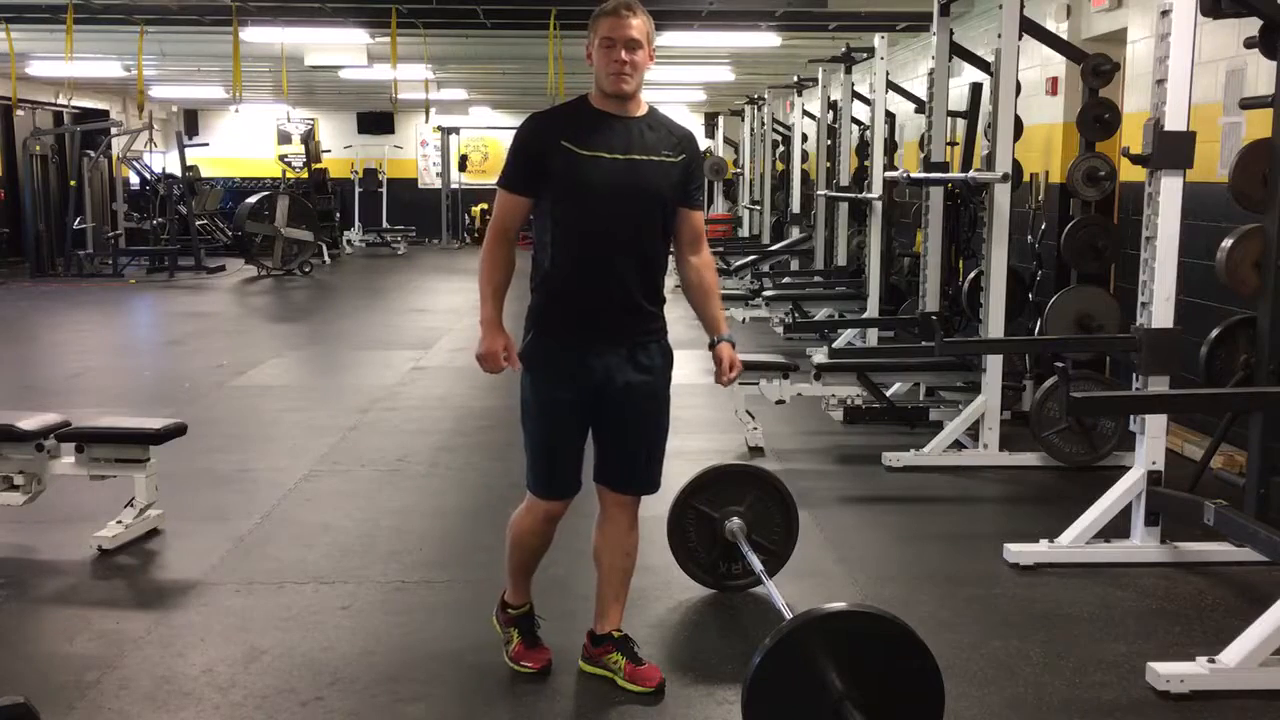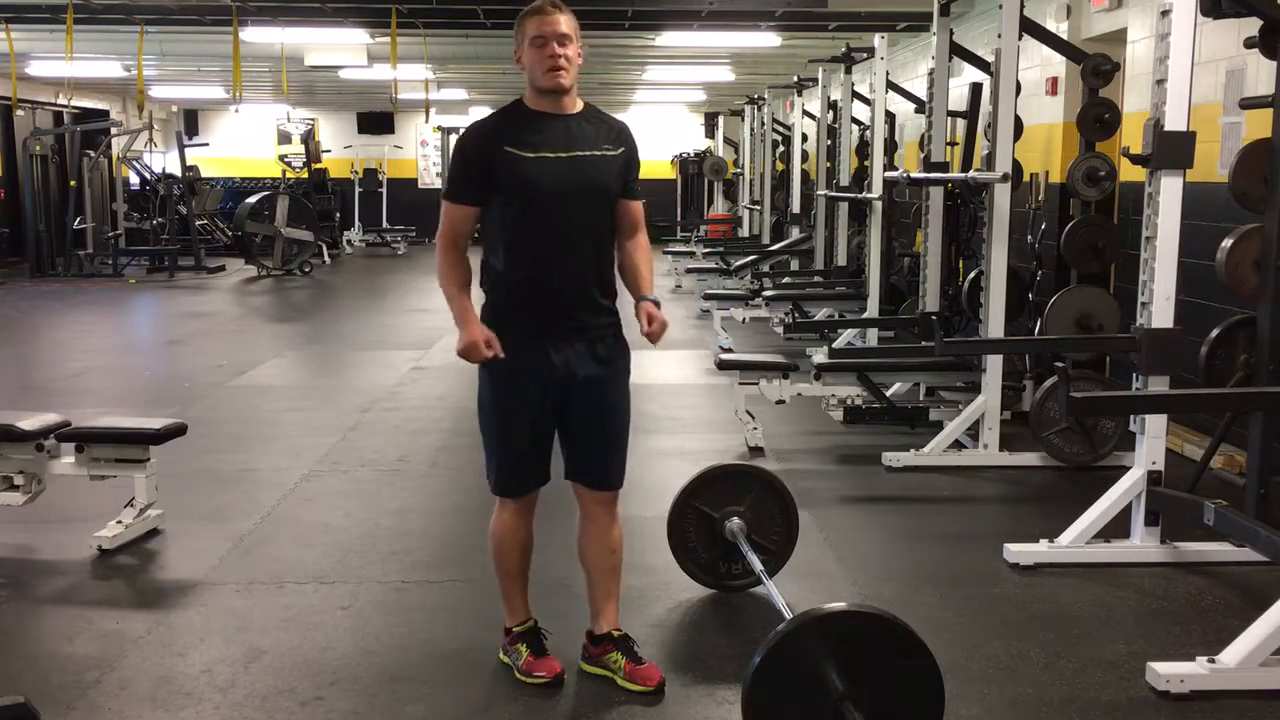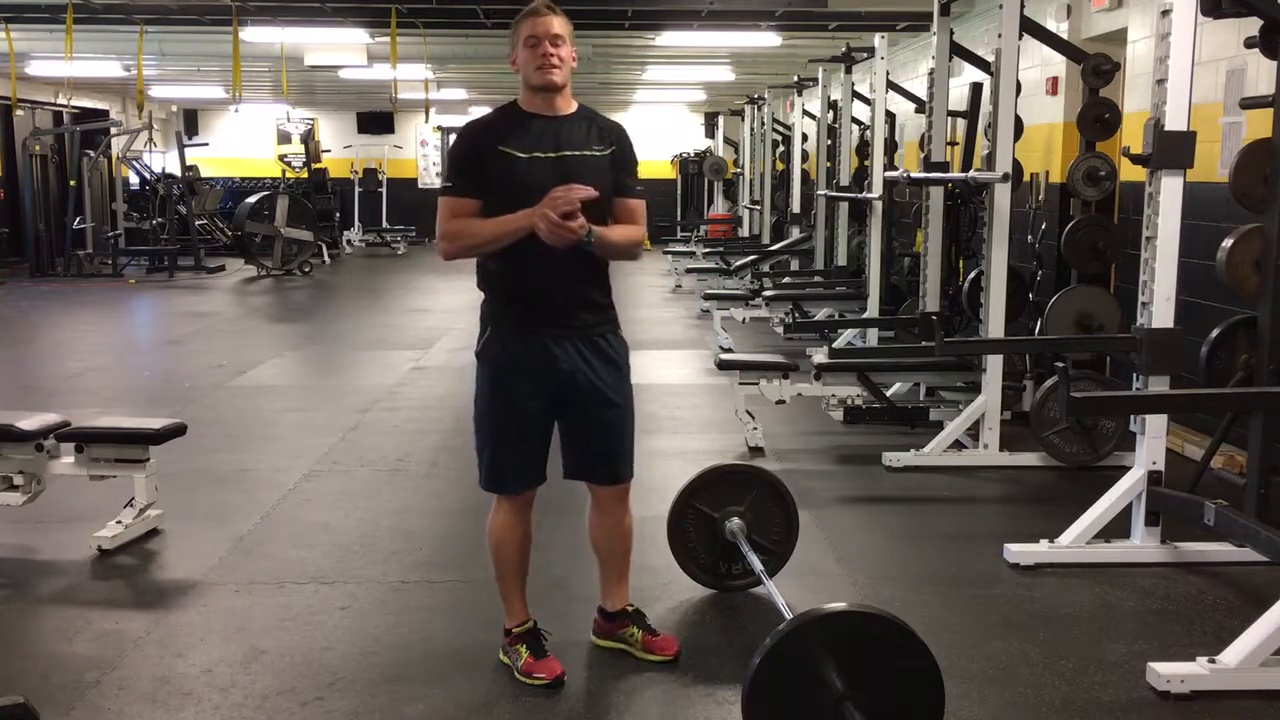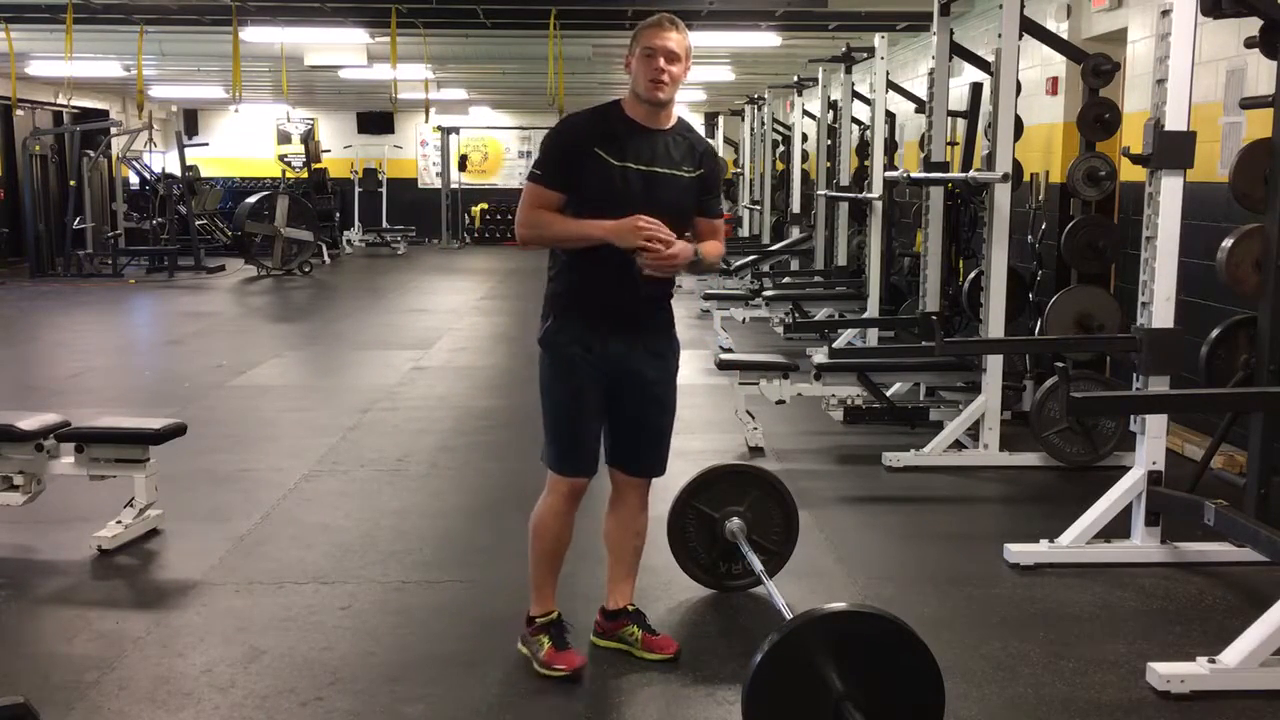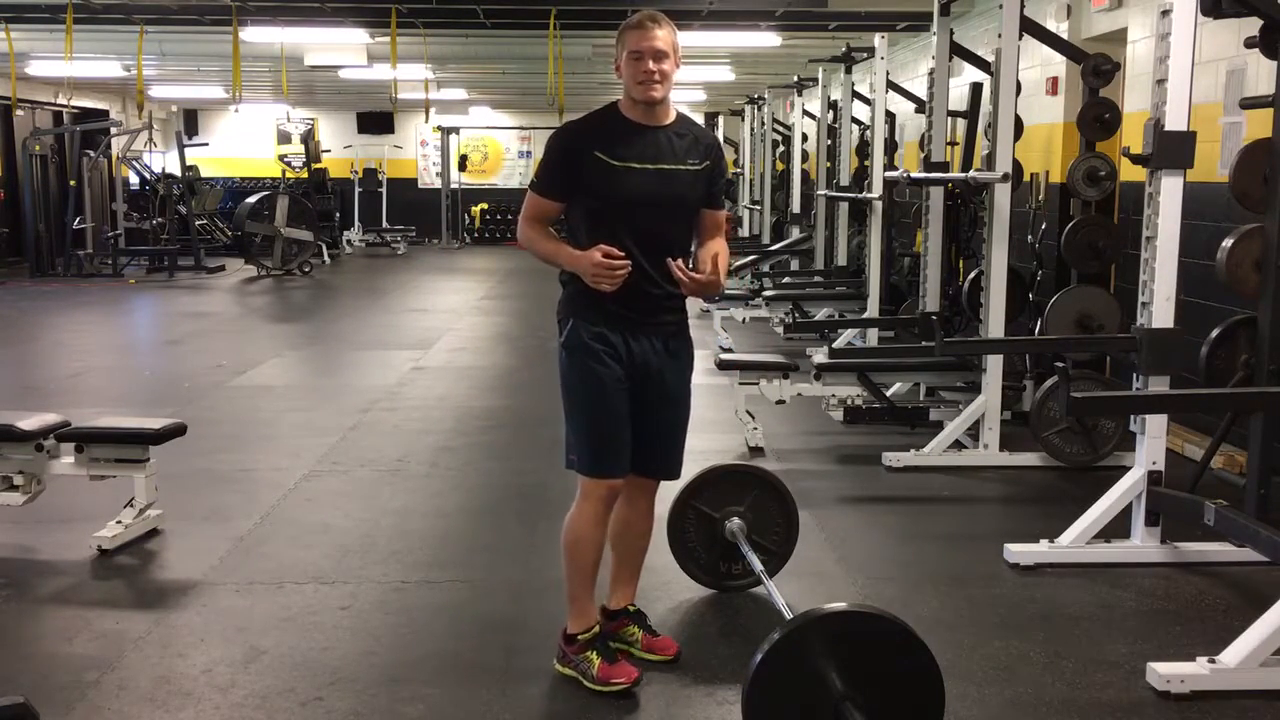
dt=1s
person 1, frame 1
left shoulder: (678, 146)
right shoulder: (547, 131)
left elbow: (693, 251)
right elbow: (502, 231)
left wrist: (718, 335)
right wrist: (491, 323)
left hip: (640, 351)
right hip: (558, 347)
left knee: (622, 499)
right knee: (550, 498)
left ankle: (606, 639)
right ankle: (514, 606)
person 1, frame 2
left shoulder: (614, 136)
right shoulder: (487, 139)
left elbow: (632, 232)
right elbow: (451, 241)
left wrist: (645, 295)
right wrist: (466, 318)
left hip: (598, 344)
right hip: (517, 346)
left knee: (601, 495)
right knee: (518, 496)
left ankle: (605, 638)
right ankle: (519, 631)
person 1, frame 3
left shoulder: (609, 137)
right shoulder: (483, 138)
left elbow: (635, 238)
right elbow: (450, 239)
left wrist: (585, 234)
right wrist: (533, 216)
left hip: (594, 336)
right hip: (515, 340)
left knee: (612, 486)
right knee: (514, 493)
left ankle: (616, 614)
right ankle: (518, 632)
person 1, frame 4
left shoulder: (698, 155)
right shoulder: (579, 133)
left elbow: (712, 244)
right elbow: (527, 224)
left wrist: (691, 255)
right wrist: (606, 230)
left hip: (650, 335)
right hip: (576, 328)
left knee: (634, 480)
right knee: (569, 480)
left ankle: (617, 613)
right ankle: (540, 622)
person 1, frame 5
left shoulder: (702, 147)
right shoulder: (580, 139)
left elbow: (712, 231)
right elbow: (529, 227)
left wrist: (714, 272)
right wrist: (577, 261)
left hip: (666, 333)
right hip: (594, 329)
left knee: (644, 481)
right knee: (601, 483)
left ankle: (620, 614)
right ankle: (577, 637)
